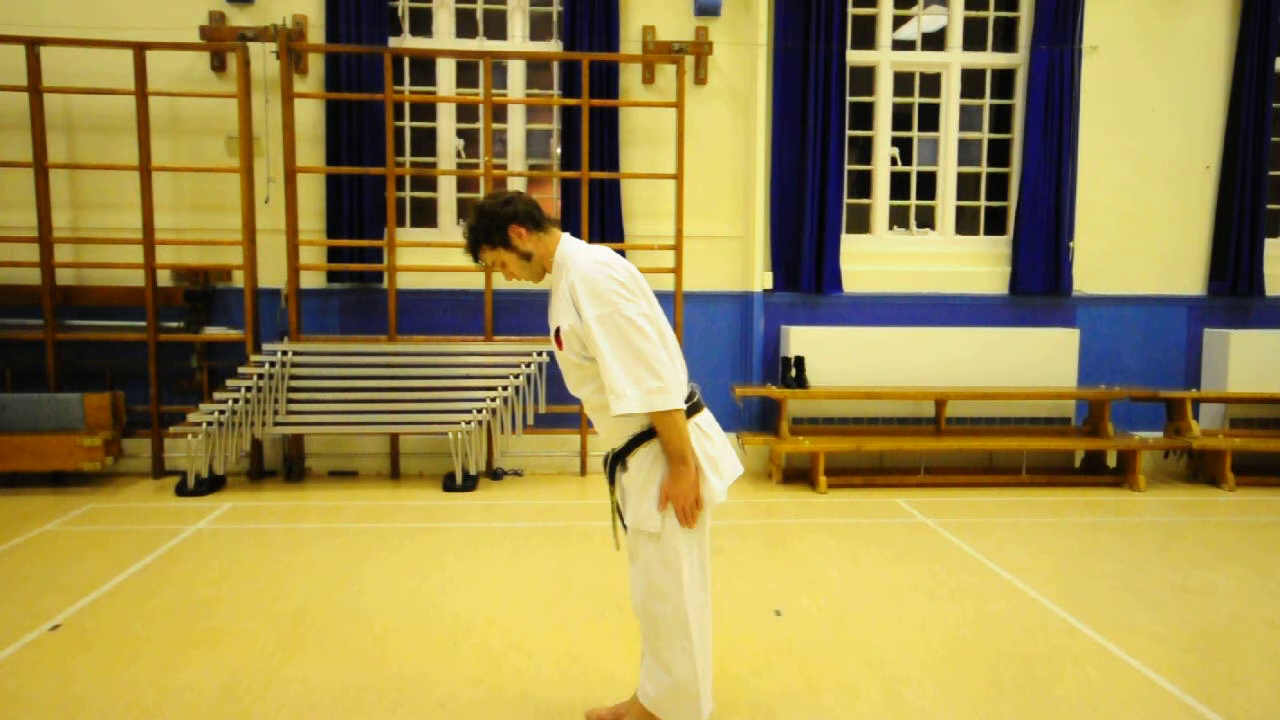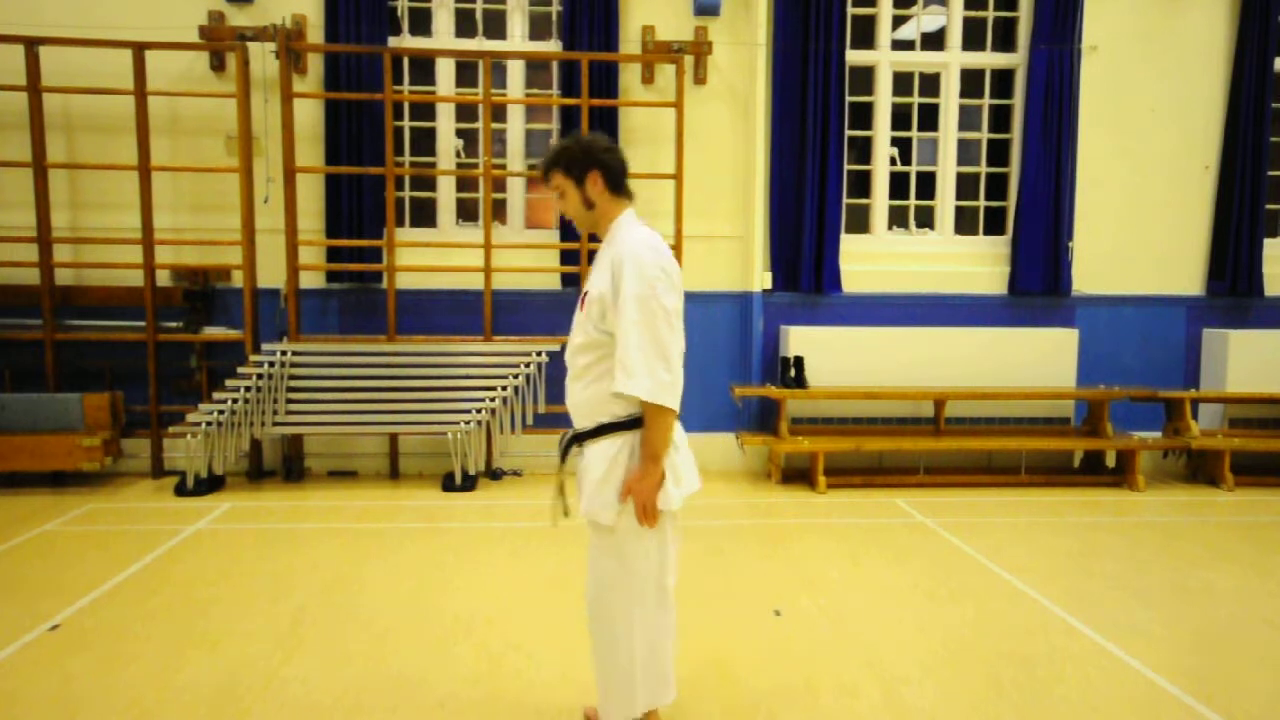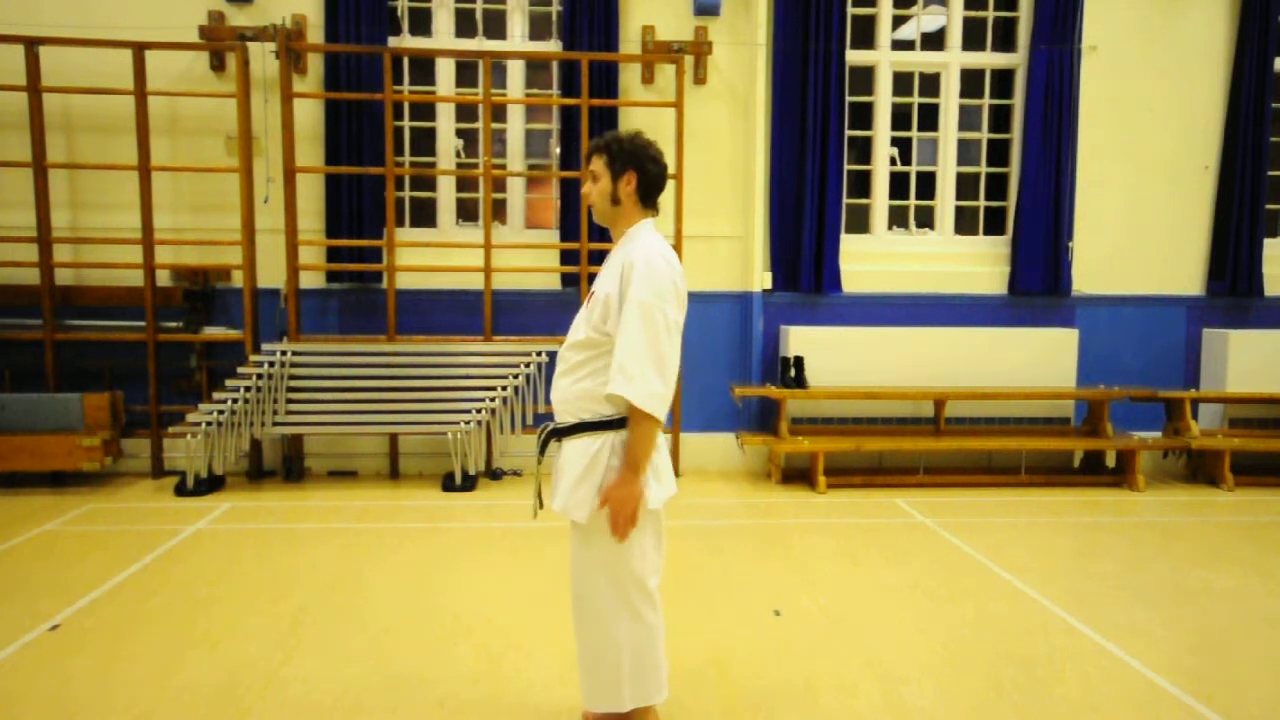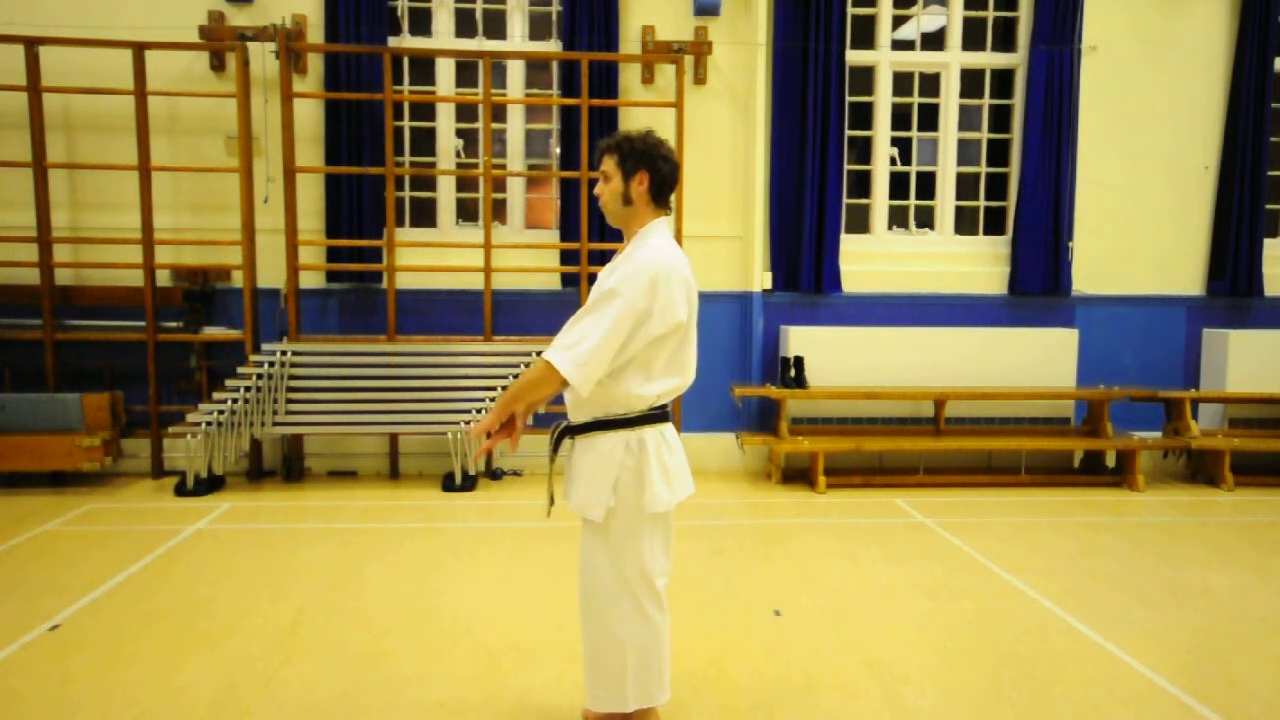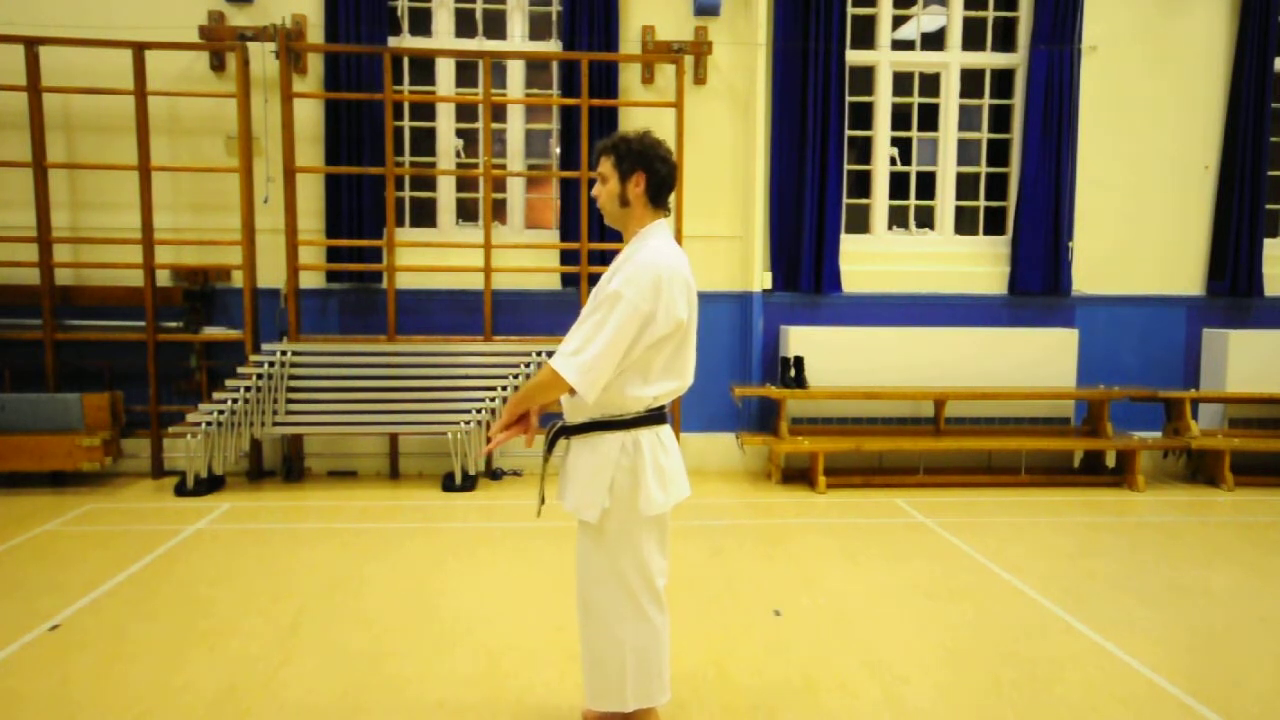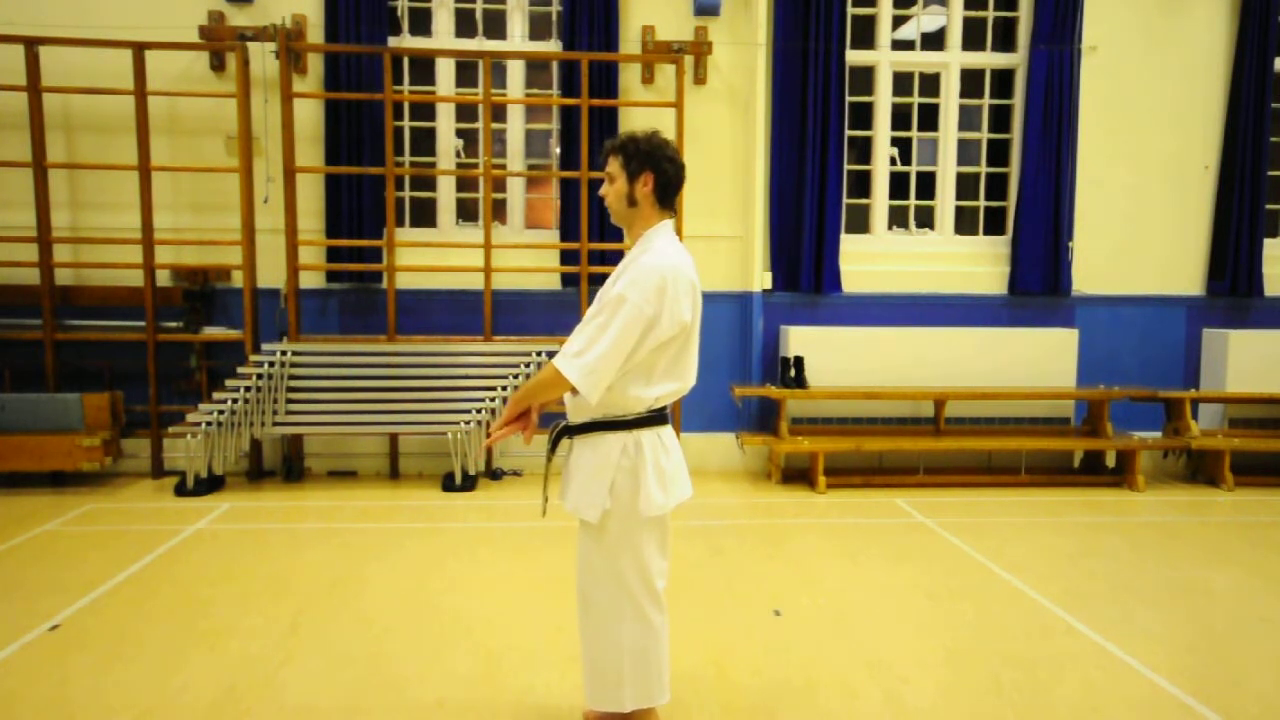
dt=0.7s
person 1, frame 1
left shoulder: (591, 273)
right shoulder: (570, 277)
left elbow: (653, 377)
left wrist: (681, 466)
left hip: (669, 453)
right hip: (645, 453)
left knee: (671, 593)
right knee: (653, 588)
person 1, frame 2
left shoulder: (639, 253)
right shoulder: (615, 251)
left elbow: (658, 376)
left wrist: (650, 466)
left hip: (631, 454)
right hip: (615, 450)
left knee: (626, 591)
right knee: (628, 586)
person 1, frame 3
left shoulder: (647, 261)
right shoulder: (627, 256)
left elbow: (646, 382)
left wrist: (630, 475)
left hip: (615, 455)
right hip: (600, 451)
left knee: (620, 590)
right knee: (604, 588)
person 1, frame 4
left shoulder: (652, 265)
right shoulder: (641, 258)
left elbow: (575, 355)
right elbow: (584, 353)
left wrist: (503, 405)
right wrist: (522, 408)
left hip: (628, 455)
right hip: (620, 448)
left knee: (627, 592)
right knee: (615, 589)
person 1, frame 5
left shoulder: (651, 264)
right shoulder: (644, 258)
left elbow: (581, 361)
right elbow: (595, 358)
left wrist: (519, 403)
right wrist: (536, 405)
left hip: (623, 454)
right hip: (618, 448)
left knee: (626, 592)
right knee: (617, 588)
person 1, frame 6
left shoulder: (657, 266)
right shoulder: (650, 259)
left elbow: (585, 363)
right elbow: (596, 357)
left wrist: (520, 400)
right wrist: (536, 401)
left hip: (626, 454)
right hip: (621, 448)
left knee: (627, 590)
right knee: (618, 586)
